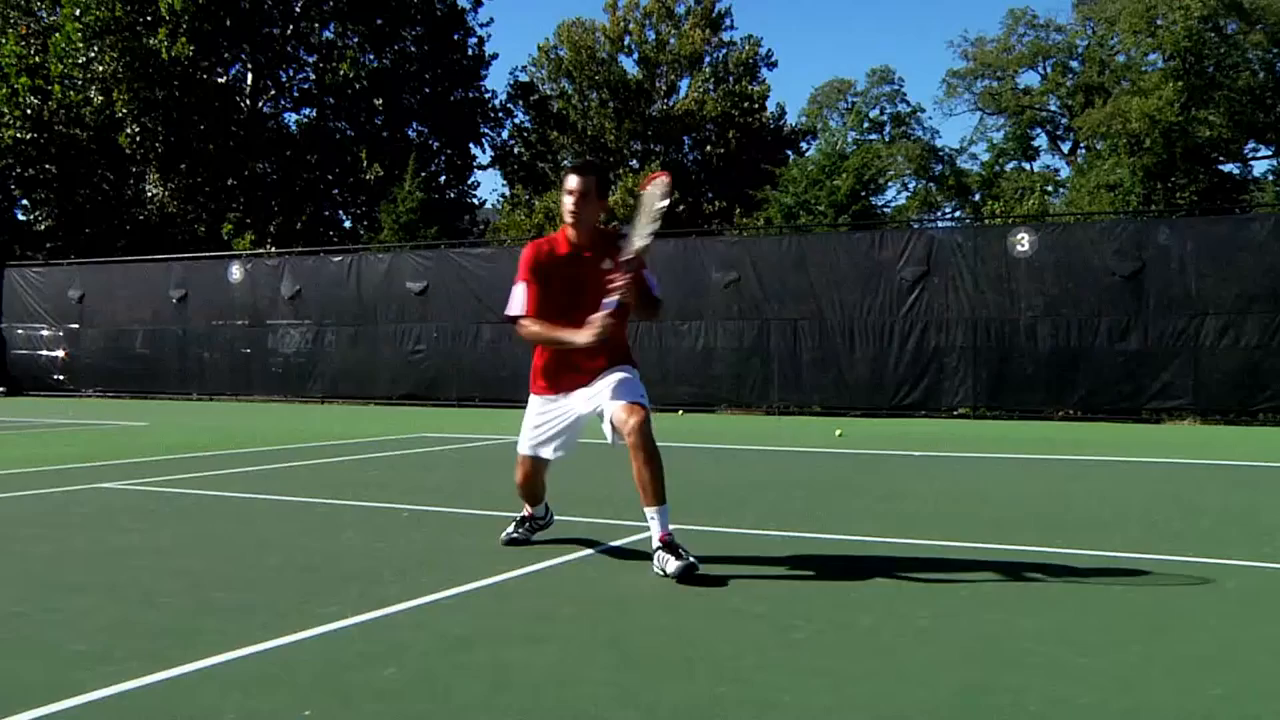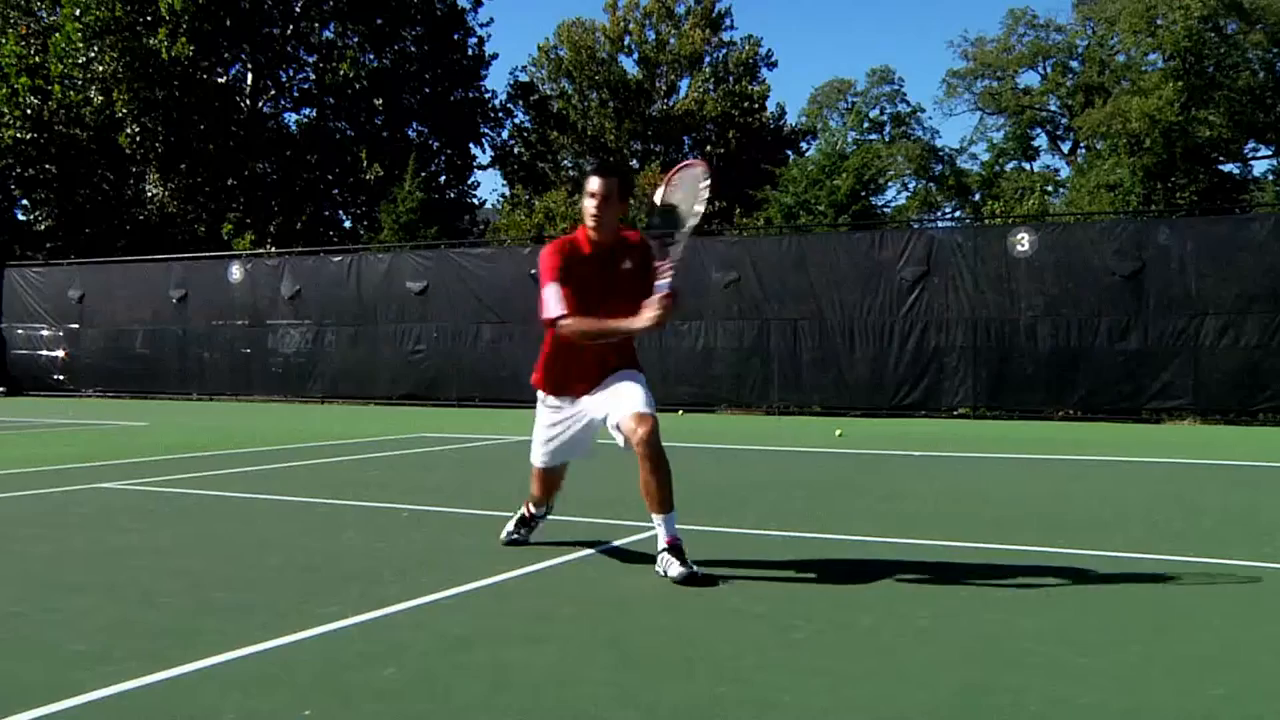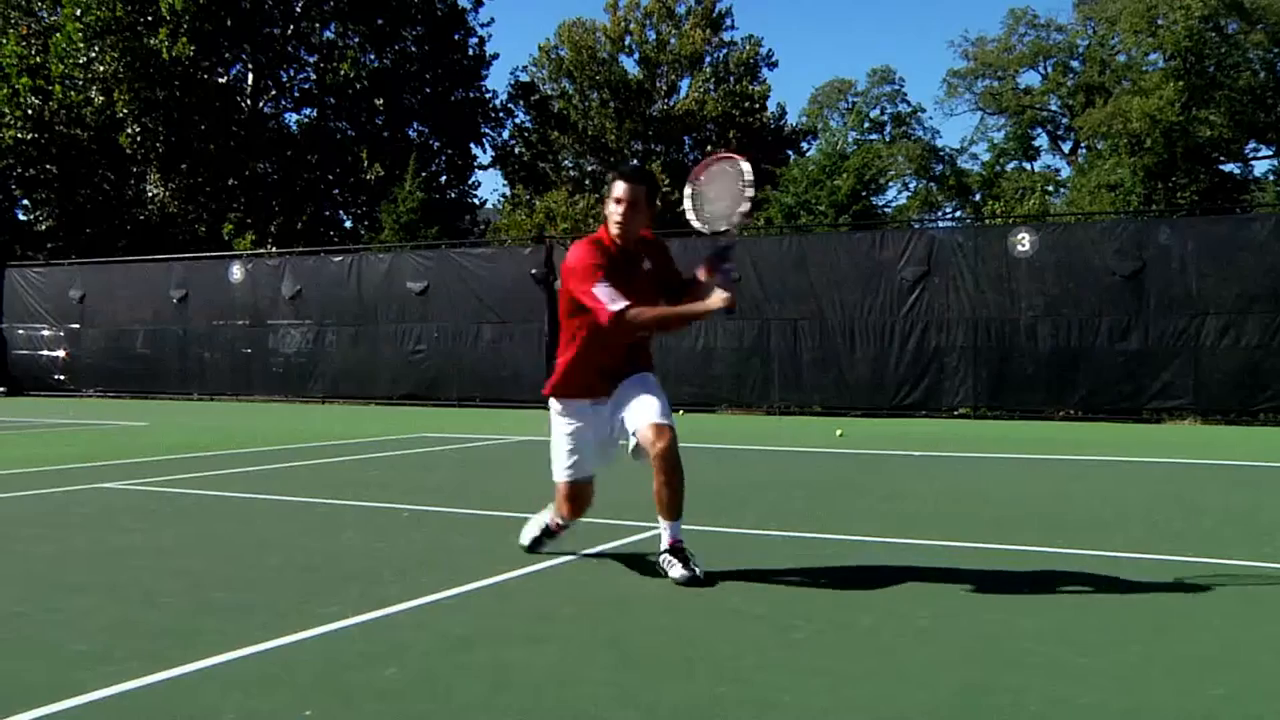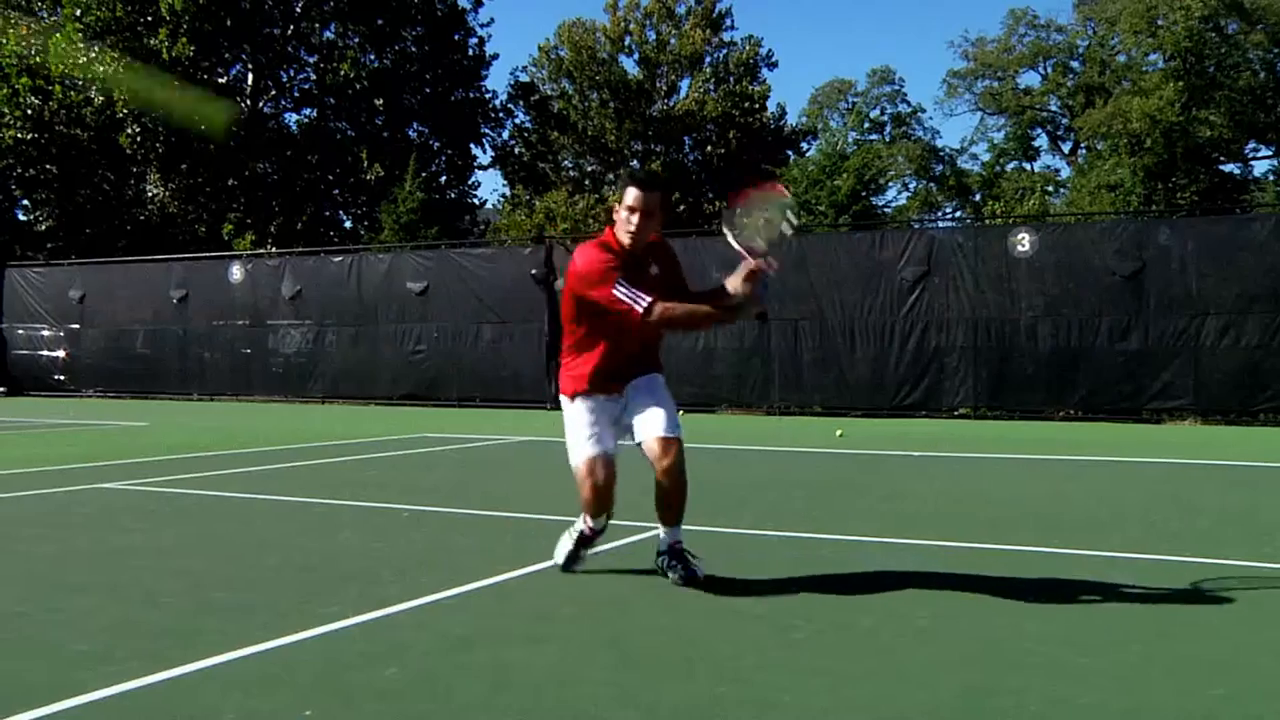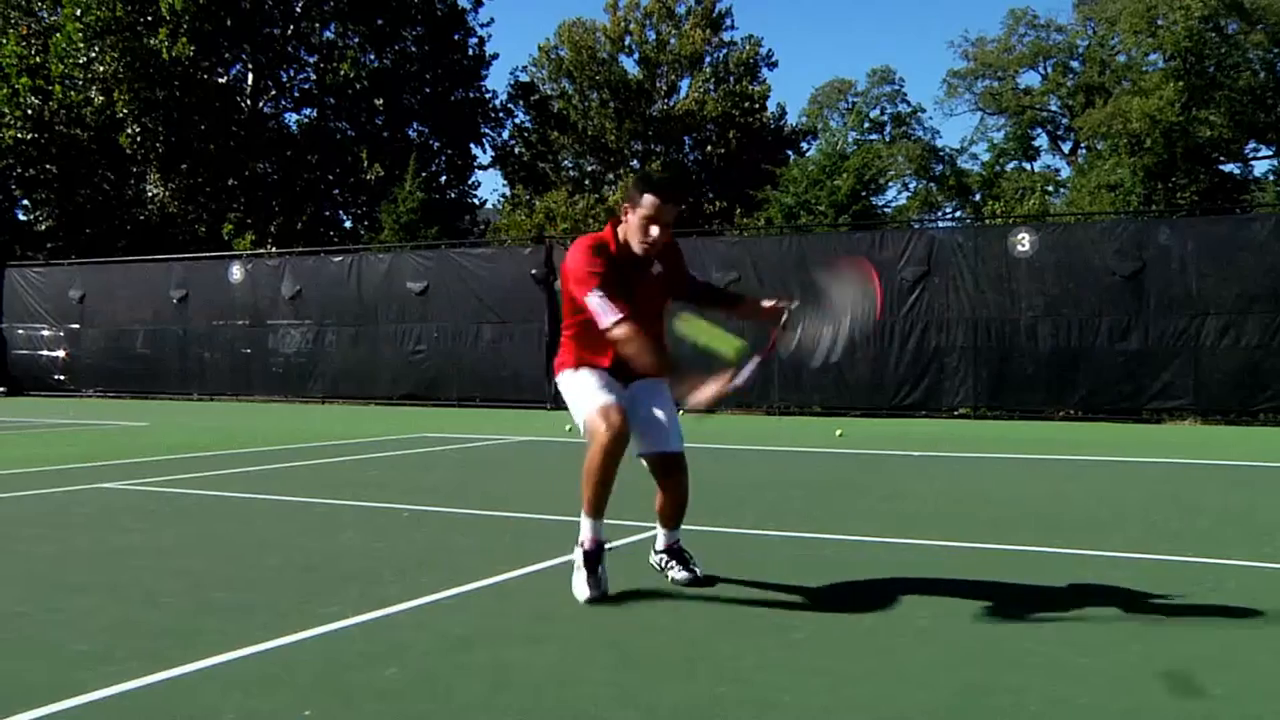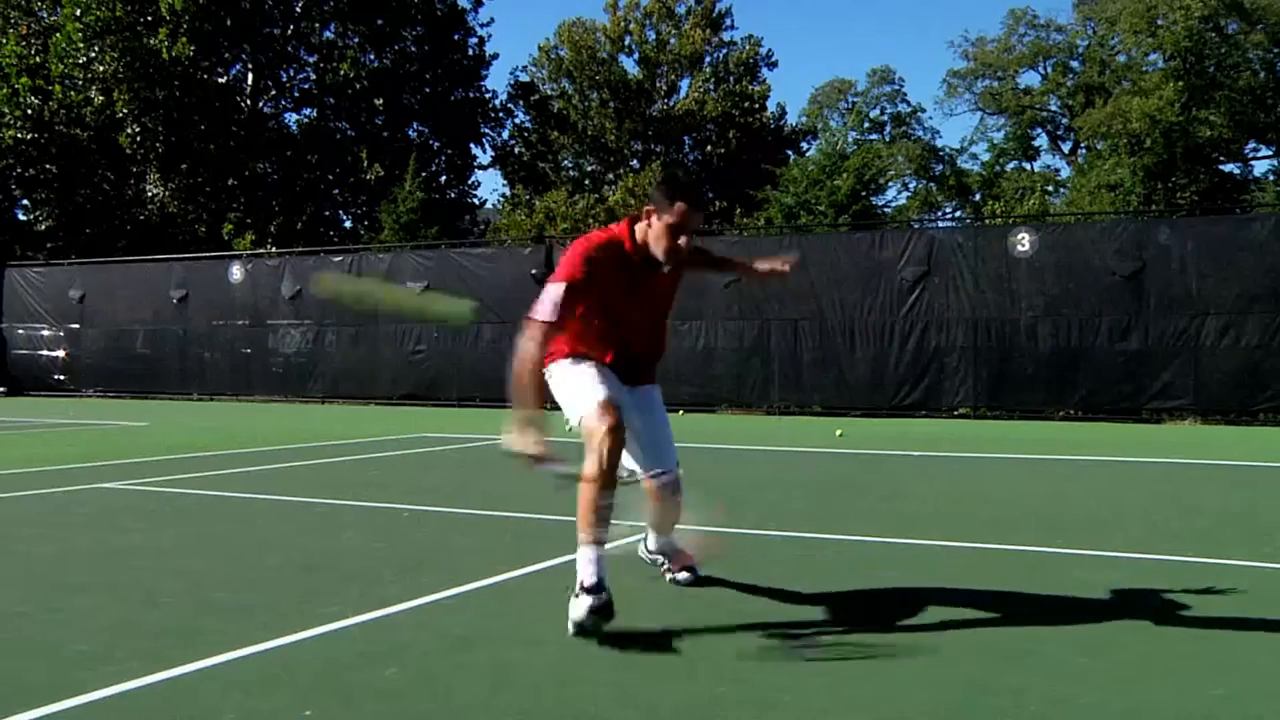
dt=0.1s
person 1, frame 1
left shoulder: (622, 247)
right shoulder: (536, 255)
left elbow: (648, 307)
right elbow: (525, 325)
left wrist: (632, 294)
right wrist: (577, 337)
left hip: (609, 372)
right hip: (553, 383)
left knee: (636, 422)
right knee: (526, 477)
left ankle: (663, 541)
right ankle: (535, 513)
person 1, frame 2
left shoulder: (636, 246)
right shoulder: (557, 255)
left elbow: (658, 310)
right elbow: (566, 327)
left wrist: (663, 290)
right wrist: (634, 323)
left hip: (614, 375)
right hip: (560, 385)
left knee: (645, 431)
right knee: (543, 484)
left ankle: (668, 543)
right ankle: (534, 513)
person 1, frame 3
left shoulder: (653, 247)
right shoulder: (581, 256)
left elbow: (671, 304)
right elbow: (629, 319)
left wrist: (706, 278)
right wrist: (705, 305)
left hip: (630, 377)
right hip: (575, 388)
left knee: (661, 440)
right knee: (574, 506)
left ankle: (672, 547)
right ankle: (555, 517)
person 1, frame 4
left shoulder: (660, 251)
right shoulder: (592, 260)
left elbow: (687, 303)
right elbow: (658, 317)
left wrist: (732, 285)
right wrist: (730, 306)
left hip: (640, 377)
right hip: (587, 383)
left knee: (667, 456)
right knee: (597, 492)
left ankle: (670, 547)
right ankle: (590, 523)
person 1, frame 5
left shoulder: (664, 249)
right shoulder: (587, 257)
left elbow: (697, 292)
right elbow: (623, 334)
left wrist: (755, 308)
right wrist: (688, 388)
left hip: (642, 376)
right hip: (589, 368)
left knee: (670, 468)
right knee: (612, 425)
left ankle: (666, 549)
right ankle: (589, 547)
person 1, frame 6
left shoulder: (669, 249)
right shoulder: (590, 254)
right elbow: (537, 332)
left wrist: (751, 267)
right wrist: (525, 416)
left hip: (635, 375)
right hip: (580, 364)
left knee: (666, 489)
right knee: (608, 426)
left ankle: (660, 546)
right ankle: (589, 582)
